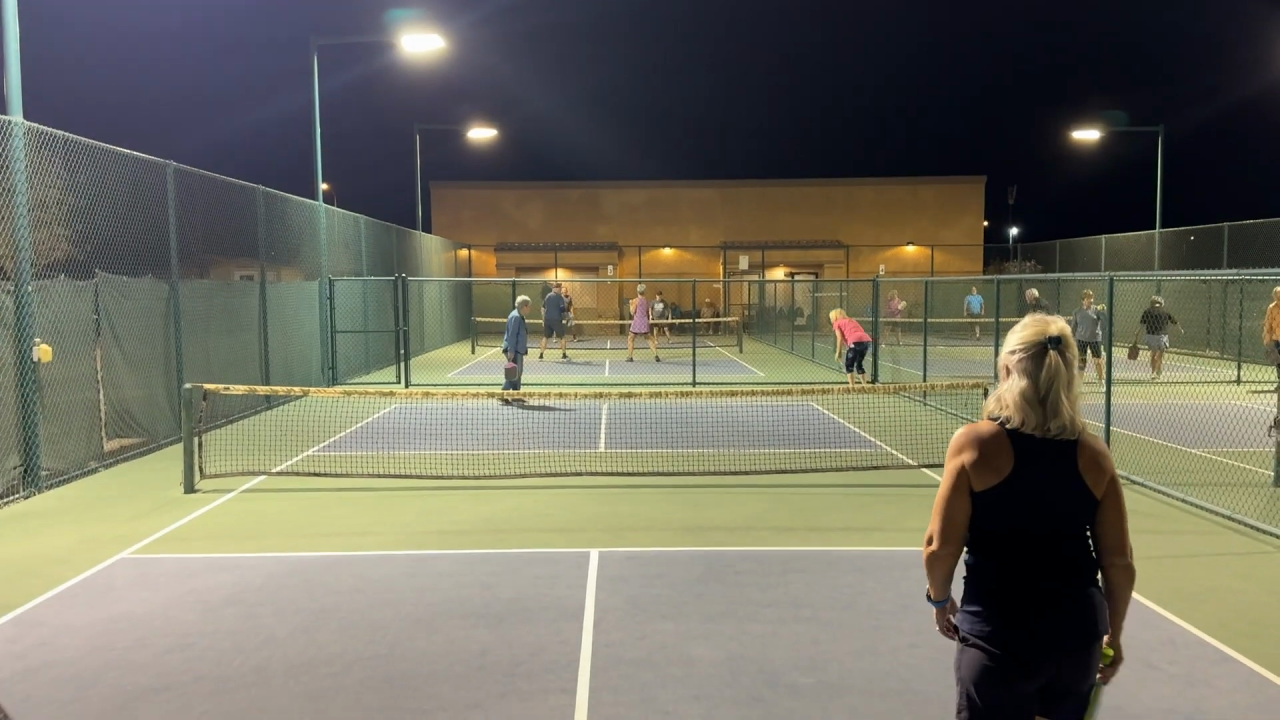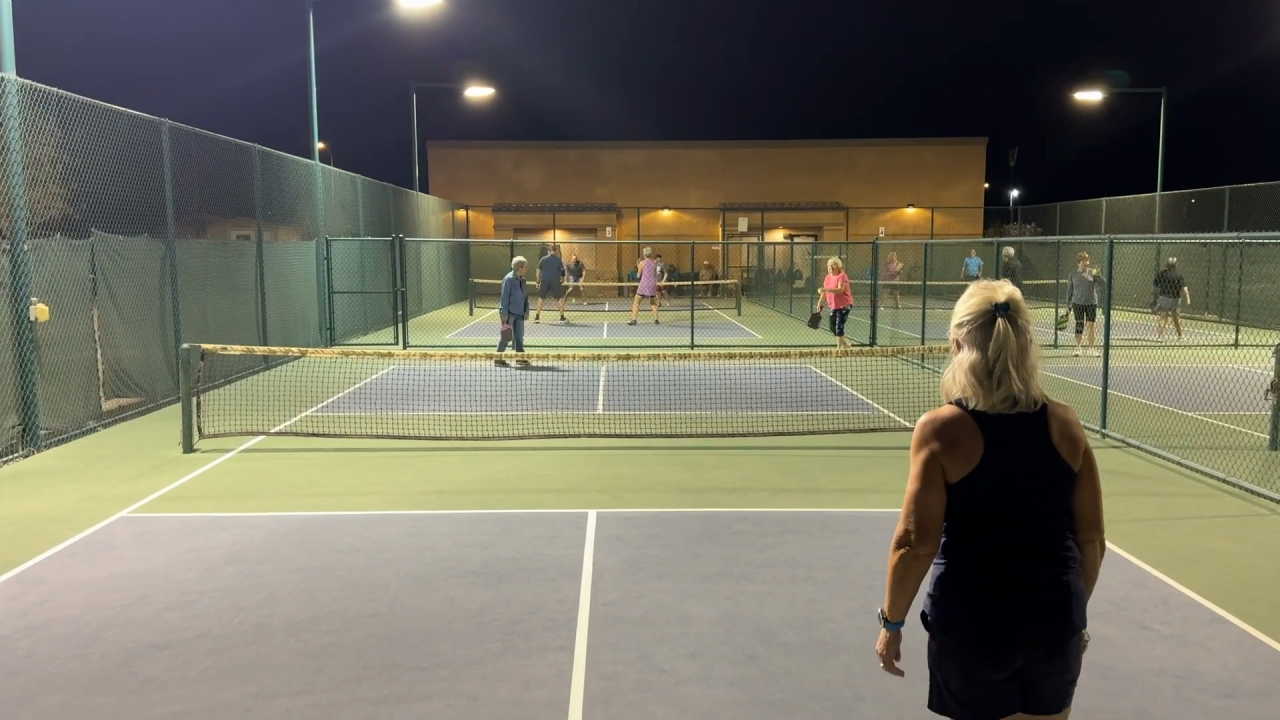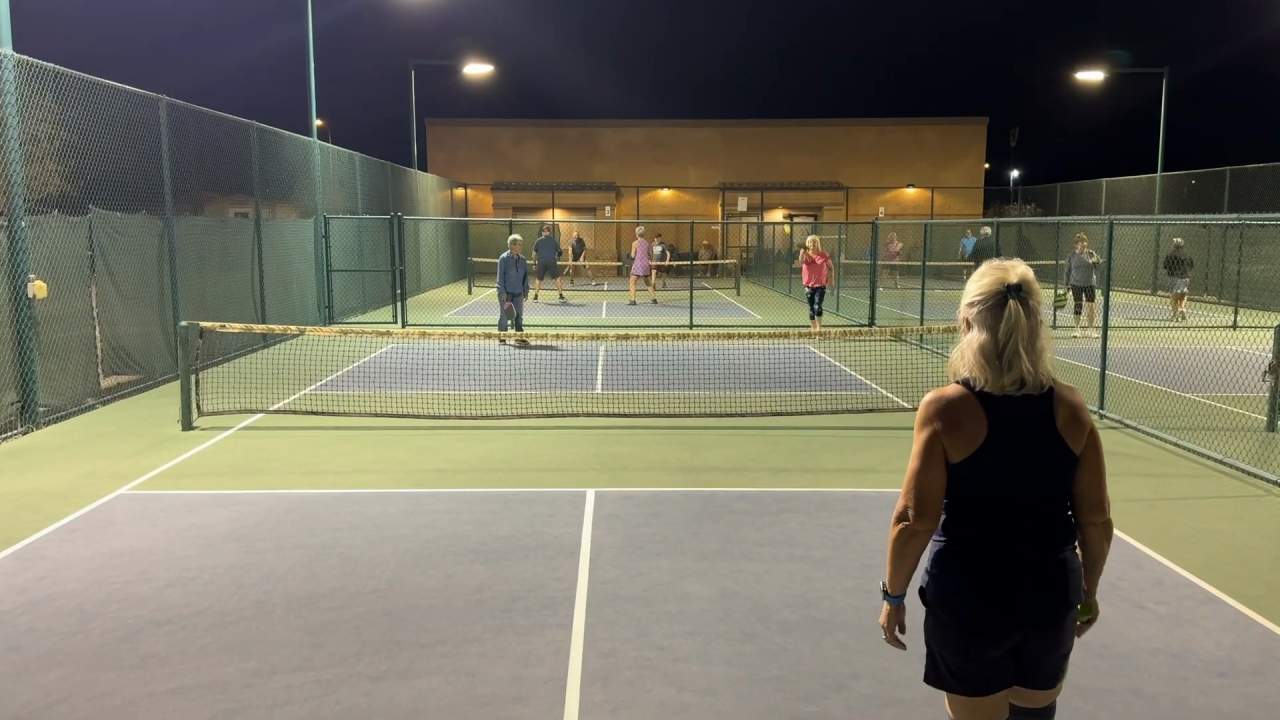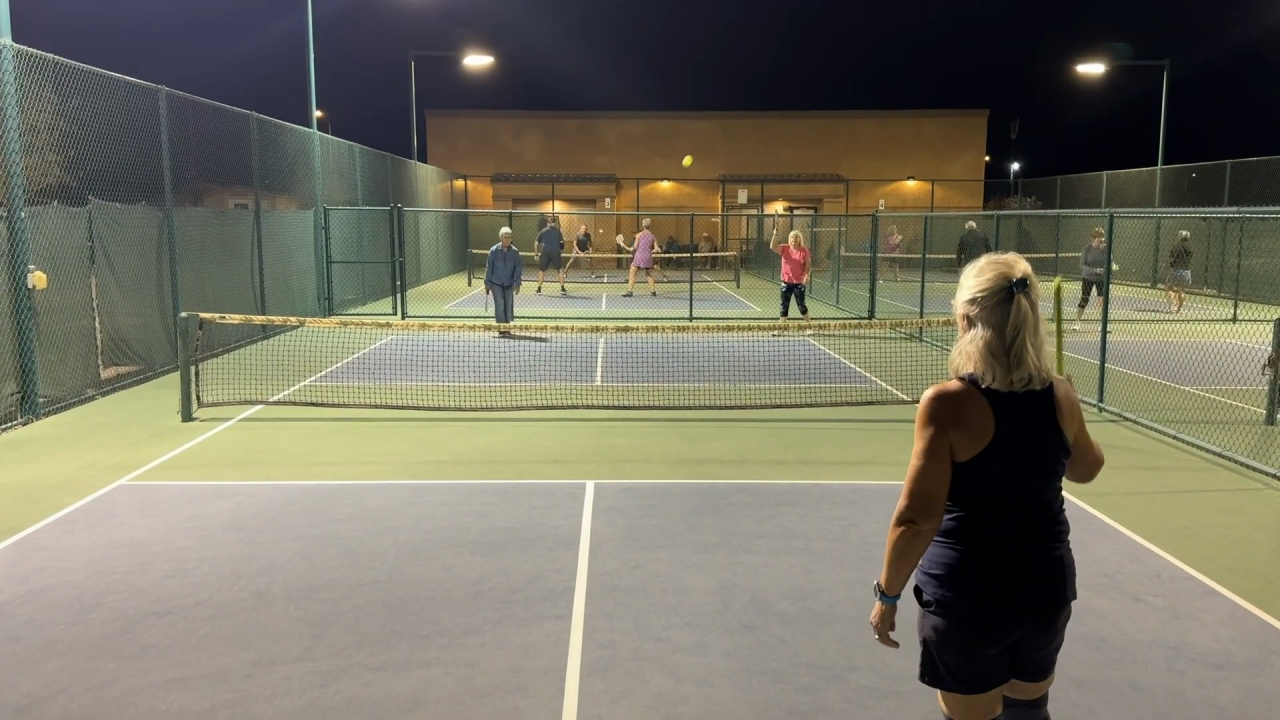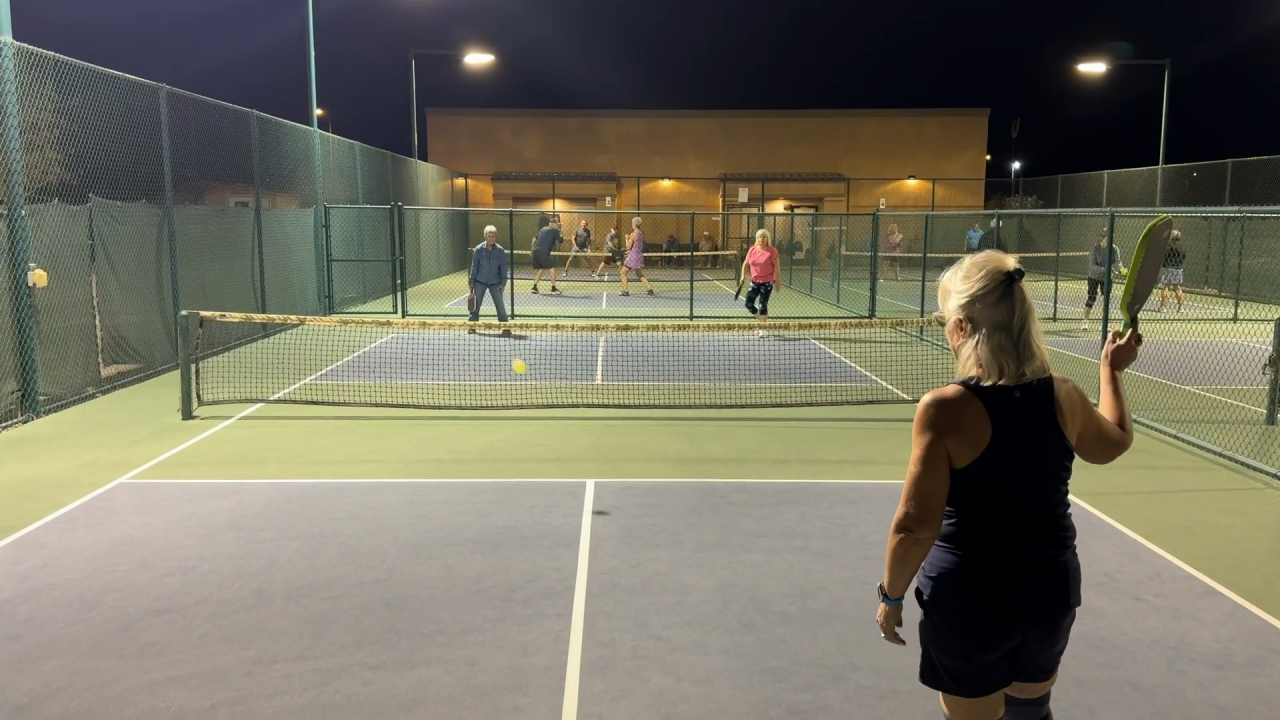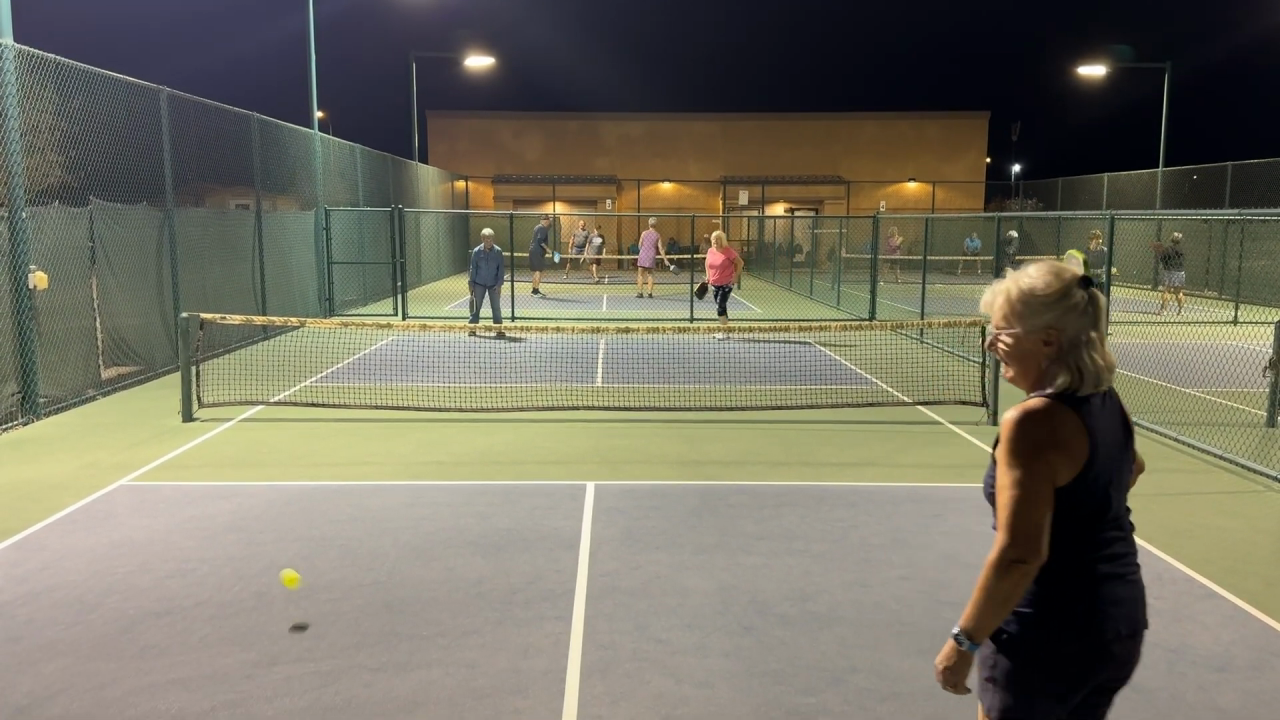
dt=0.7s
person 1, frame 1
left shoulder: (975, 443)
right shoulder: (1093, 454)
left elbow: (941, 546)
right elbow: (1119, 562)
left wrist: (940, 598)
right wrist: (1113, 633)
left hip: (999, 637)
right hip: (1075, 633)
person 1, frame 2
left shoulder: (941, 430)
right shoulder: (1065, 424)
left elbow: (915, 545)
right elbow: (1091, 538)
left wrist: (891, 622)
right wrist: (1072, 606)
left hip: (971, 626)
right hip: (1053, 620)
person 1, frame 3
left shoulder: (945, 408)
right shoulder: (1070, 407)
left elbow: (914, 521)
right elbow: (1096, 520)
left wrist: (893, 596)
right wrist: (1087, 591)
left hip: (969, 602)
right hip: (1051, 597)
person 1, frame 4
left shoulder: (947, 403)
right shoulder: (1060, 397)
left elbow: (917, 519)
right elbow: (1087, 468)
left wrist: (886, 595)
left hip: (967, 598)
right hip: (1047, 589)
person 1, frame 5
left shoulder: (945, 408)
right shoulder: (1062, 396)
left elbow: (916, 525)
right elbow: (1114, 440)
left wrist: (890, 595)
right wrist: (1111, 369)
left hip: (967, 600)
right hip: (1050, 591)
person 1, frame 6
left shoulder: (1032, 423)
right shoulder: (1110, 404)
left elbow: (1019, 557)
left wrist: (963, 641)
left hip: (1044, 634)
right hip: (1118, 619)
